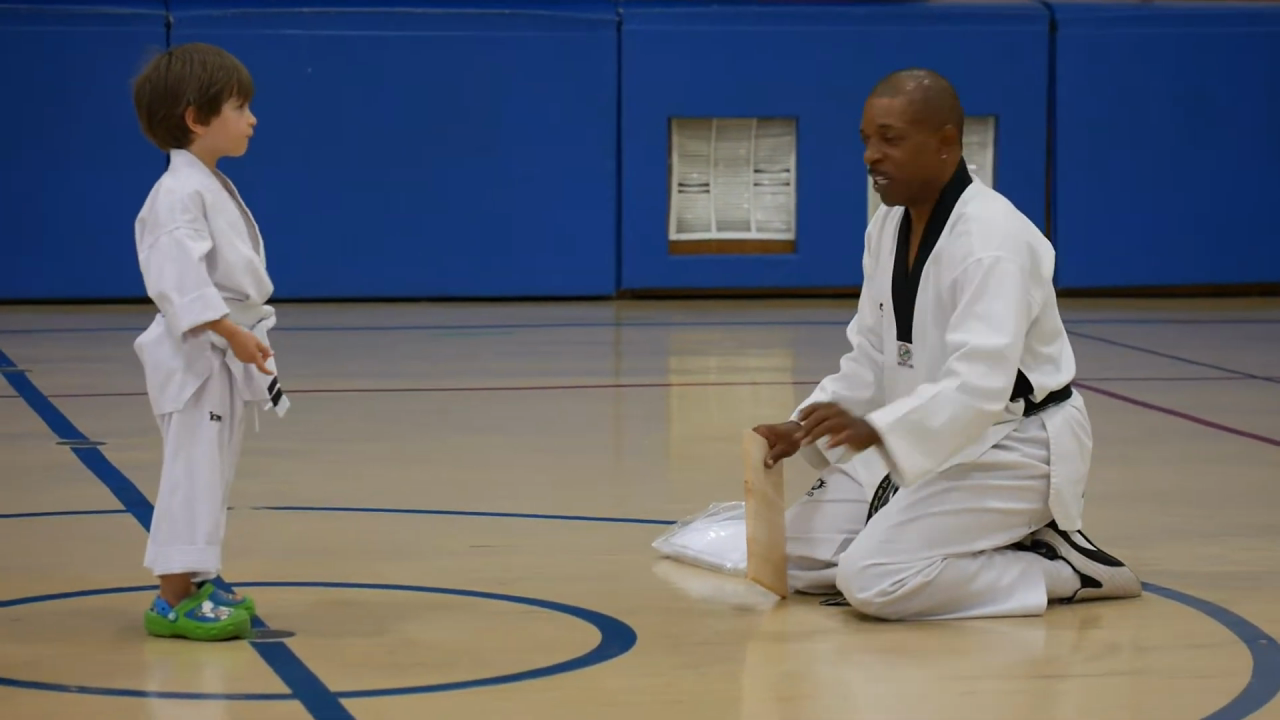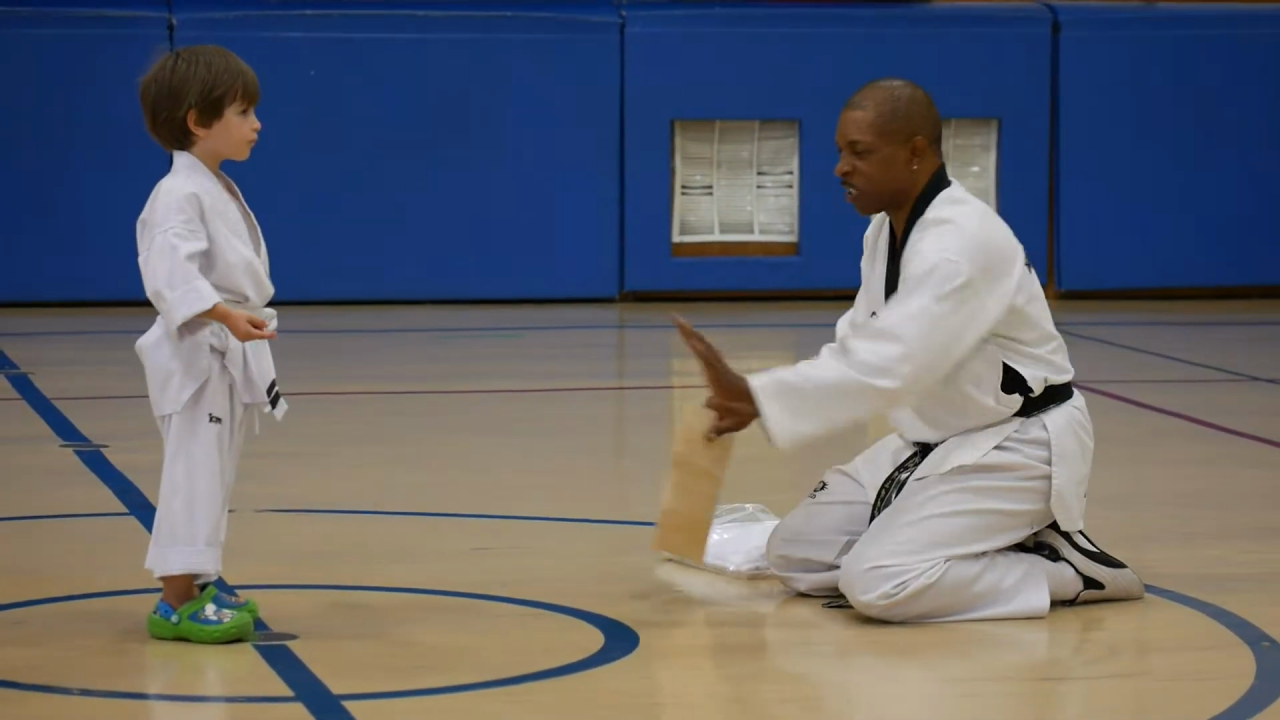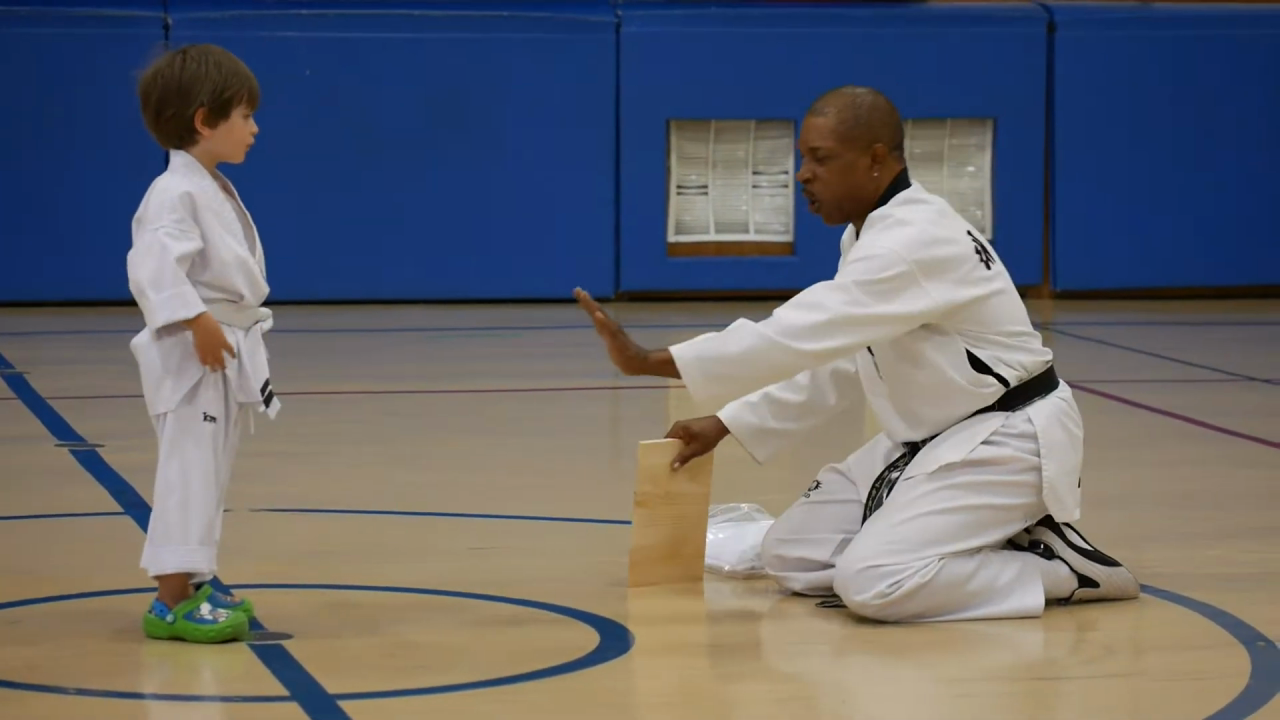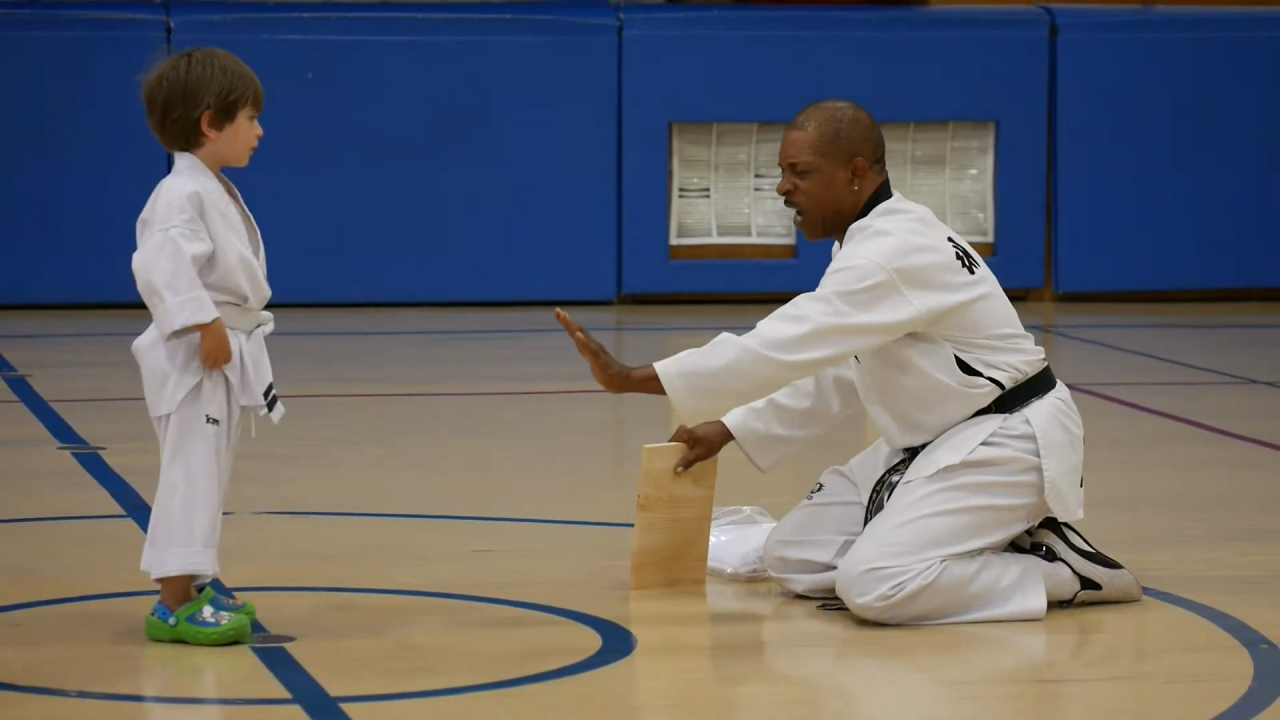
dt=0.3s
person 1, frame 1
left shoulder: (214, 187)
right shoulder: (181, 192)
right elbow: (178, 278)
left wrist: (240, 338)
right wrist: (231, 333)
left hip: (223, 355)
right hip: (198, 354)
left knee: (212, 470)
right knee: (193, 471)
left ankle: (197, 582)
right ankle: (174, 599)
person 1, frame 2
left shoulder: (219, 190)
right shoulder: (180, 194)
right elbow: (169, 273)
left wrist: (240, 325)
right wrist: (226, 317)
left hip: (227, 353)
right hip: (198, 354)
left knee: (214, 473)
right knee: (194, 473)
left ankle: (198, 584)
right ankle: (177, 601)
person 1, frame 3
left shoulder: (214, 189)
right shoulder: (176, 193)
right elbow: (153, 271)
left wrist: (230, 334)
right wrist: (201, 327)
left hip: (222, 354)
right hip: (192, 356)
left knee: (209, 472)
right knee: (188, 471)
left ankle: (194, 583)
right ankle: (172, 601)
person 1, frame 4
left shoulder: (216, 190)
right shoulder: (183, 193)
right elbow: (163, 271)
right wrist: (209, 330)
left hip: (224, 355)
right hip: (197, 358)
left knee: (209, 474)
right knee: (191, 473)
left ankle: (194, 585)
right ankle: (174, 602)
person 2, frame 1
left shoulder: (993, 239)
right shoulder: (889, 224)
left elbow: (981, 384)
right elbow: (873, 354)
left wrist: (873, 430)
right wrist: (806, 427)
left hip: (1013, 445)
right hip: (935, 440)
left knee: (872, 582)
right knee: (798, 555)
left ankle: (1062, 568)
right ankle: (1005, 546)
person 2, frame 2
left shoulder: (961, 243)
right shoulder: (887, 230)
left elbow: (883, 371)
right elbow: (856, 352)
left wrist: (751, 391)
right wrist: (753, 399)
left hip: (1016, 446)
right hip: (938, 441)
left knee: (877, 584)
right knee: (794, 556)
left ankle: (1064, 567)
right ankle: (1009, 548)
person 2, frame 3
left shoulder: (913, 242)
right shoulder: (877, 230)
left elbow: (798, 337)
right elbow: (830, 359)
left wrist: (647, 359)
right wrist: (725, 424)
left hip: (1006, 443)
right hip: (932, 439)
left knee: (871, 584)
right knee: (791, 557)
left ankle: (1058, 566)
right ankle: (1002, 541)
person 2, frame 4
left shoulder: (894, 252)
right shoulder: (874, 239)
left elbow: (782, 348)
right elbow: (830, 369)
left wrist: (630, 377)
right wrist: (726, 431)
left hip: (1005, 444)
right hip: (934, 443)
left knee: (874, 586)
right knee: (792, 560)
left ankle: (1059, 565)
right ankle: (1002, 545)
